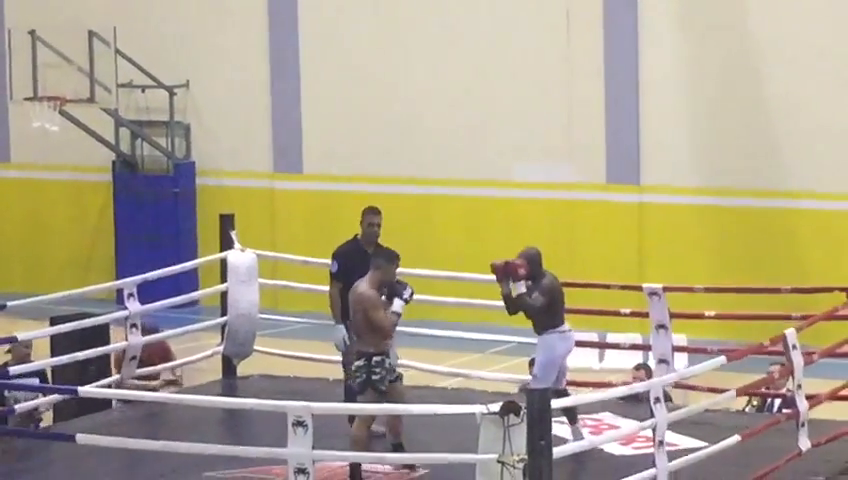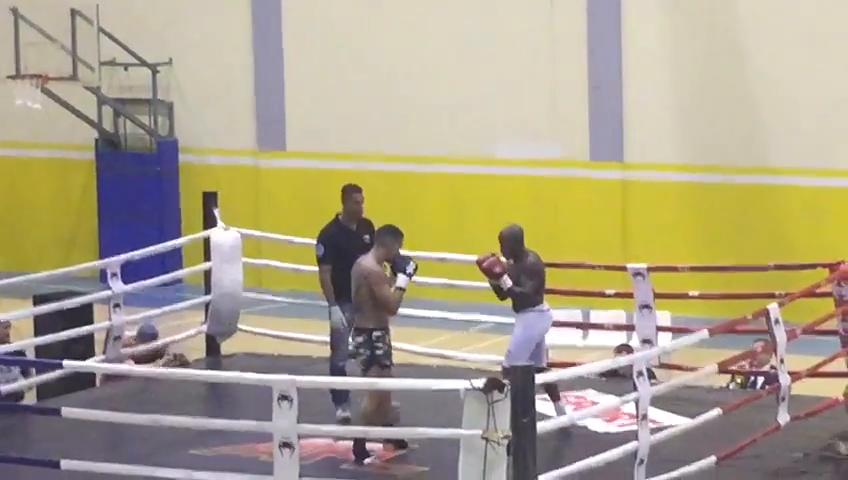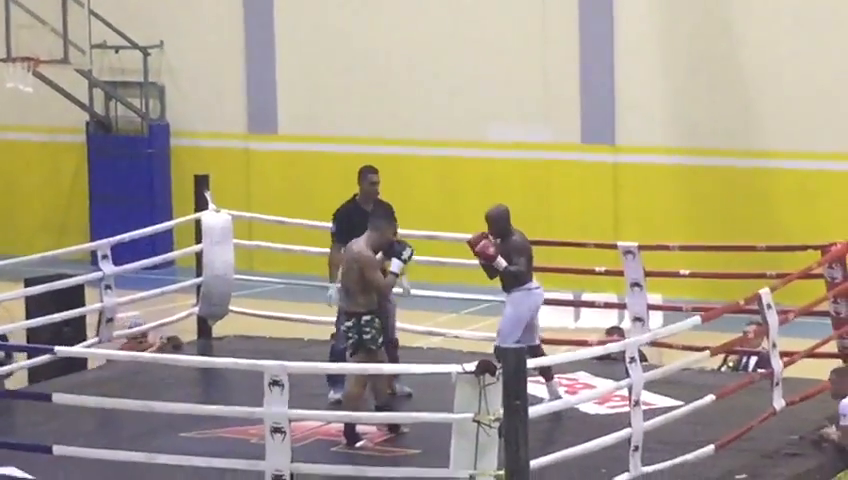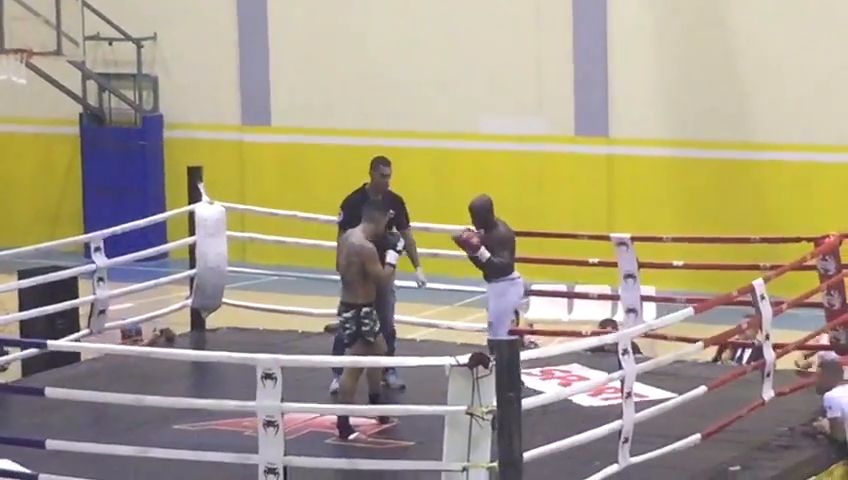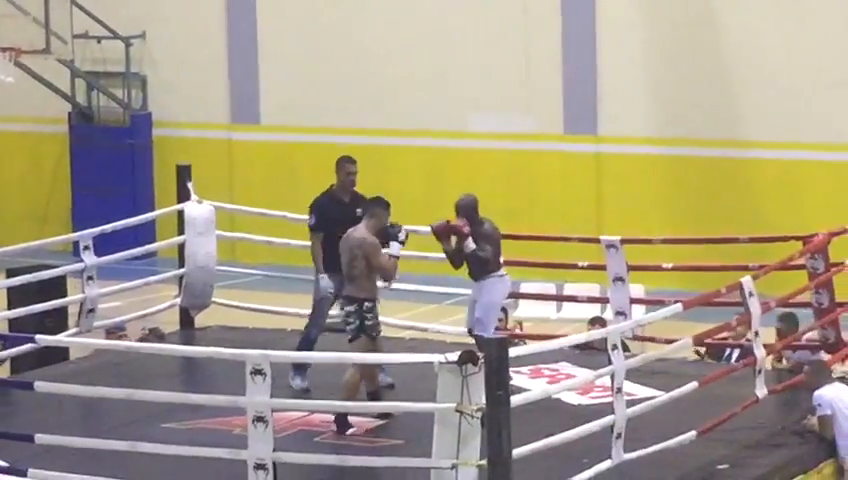
dt=0.4s
person 1, frame 1
left shoulder: (366, 287)
right shoulder: (367, 294)
right elbow: (387, 330)
left wrist: (391, 299)
right wrist: (400, 301)
left hip: (379, 357)
right hip: (370, 361)
left knee: (398, 402)
right knee: (365, 418)
left ankle: (398, 453)
person 1, frame 2
left shoulder: (365, 263)
right shoulder: (372, 270)
right elbow: (392, 306)
left wrist: (396, 275)
right wrist: (404, 277)
left hip: (373, 333)
right hip: (371, 336)
left knee: (383, 389)
right knee: (375, 393)
left ankle: (389, 435)
right ankle: (359, 448)
person 1, frame 3
left shoulder: (356, 245)
right shoulder: (365, 255)
right elbow: (384, 290)
left wrist: (387, 258)
right wrist: (398, 262)
left hip: (367, 317)
right hip: (359, 320)
right knee: (360, 377)
right ankle: (350, 432)
person 1, frame 4
left shoulder: (349, 237)
right shoulder: (364, 247)
right elbow: (383, 281)
left wrist: (383, 252)
right wrist: (393, 253)
left hip: (362, 308)
right hip: (357, 311)
left knee: (379, 352)
right knee: (354, 368)
left ankle: (376, 406)
right ankle: (343, 424)
person 1, frame 5
left shoulder: (350, 235)
right shoulder: (368, 240)
right elbow: (388, 274)
left wrist: (385, 243)
right wrist: (396, 245)
left hip: (355, 302)
right hip: (360, 306)
right knee: (360, 363)
left ankle: (375, 404)
right ankle: (341, 418)
person 2, frame 1
right shoulder: (344, 253)
right elbow: (334, 290)
right wrist: (338, 326)
right hip: (351, 323)
right knee: (353, 376)
right ankle: (355, 424)
person 2, frame 2
left shoulder: (367, 226)
right shoulder: (329, 234)
right elbow: (324, 273)
right wrist: (333, 308)
right hip: (343, 302)
right knee: (340, 355)
right ankle: (341, 404)
person 2, frame 3
left shoulder: (385, 209)
right shoulder: (345, 213)
right elbow: (336, 250)
right wrist: (333, 284)
left knee: (389, 334)
right knee: (343, 336)
left ankle: (392, 380)
right ankle: (336, 386)
person 2, frame 4
left shoulder: (395, 201)
right shoulder: (353, 201)
left elbow: (406, 235)
right elbow: (343, 239)
left wrist: (417, 268)
left knee: (387, 325)
left ankle: (388, 371)
right ankle: (338, 374)
person 2, frame 5
left shoulder: (361, 202)
right shoulder: (322, 203)
right elbow: (316, 242)
right wrist: (321, 275)
right hip: (330, 274)
right knee: (316, 325)
right ankle: (298, 372)
person 3, frame 1
left shoulder: (547, 284)
right shoulder: (535, 282)
left elbow: (533, 310)
right elbow: (513, 310)
left wrist: (518, 284)
right wrist: (504, 283)
left hip: (554, 339)
right hip: (555, 338)
right knee: (558, 389)
person 3, frame 2
left shoulder: (530, 263)
right shoulder: (515, 262)
left elbow: (526, 295)
right elbow: (503, 295)
left wrist: (503, 279)
right wrist: (493, 277)
left hip: (533, 317)
right hip: (533, 316)
left knee: (510, 369)
right knee: (539, 367)
right ankle: (561, 413)
person 3, frame 3
left shoulder: (516, 242)
right shoulder: (503, 241)
left elbow: (520, 273)
right elbow: (492, 274)
left wrist: (497, 260)
right wrist: (483, 257)
left hip: (523, 296)
right hip: (526, 295)
left knee: (502, 349)
right knee: (532, 346)
right ankle: (554, 394)
person 3, frame 4
left shoulder: (501, 234)
right shoulder: (486, 233)
left elbow: (503, 266)
right elbow: (483, 265)
left wrist: (479, 251)
right wrist: (471, 251)
left hip: (505, 287)
right hip: (499, 285)
right knee: (498, 335)
person 3, frame 5
left shoulder: (487, 230)
right shoulder: (466, 228)
left elbow: (487, 261)
right elbow: (457, 263)
left wrist: (466, 241)
right wrist: (445, 241)
left hip: (493, 283)
right hip: (482, 283)
left knee: (481, 335)
right knee: (473, 330)
